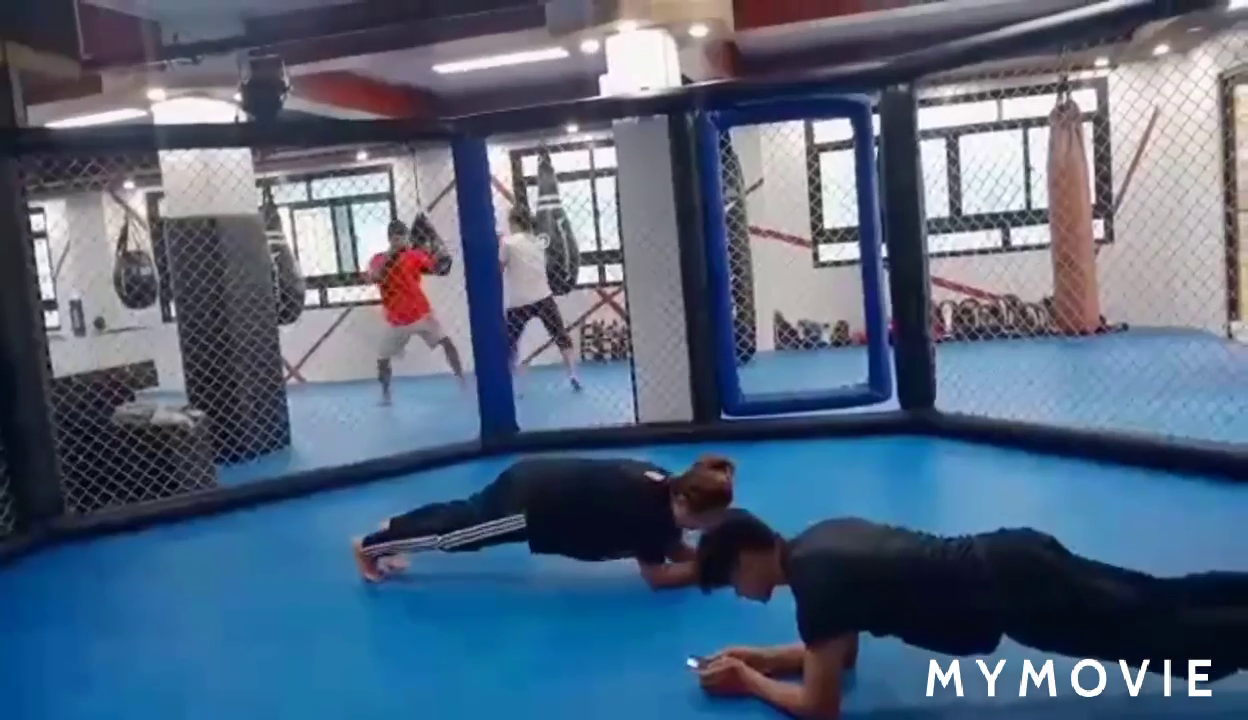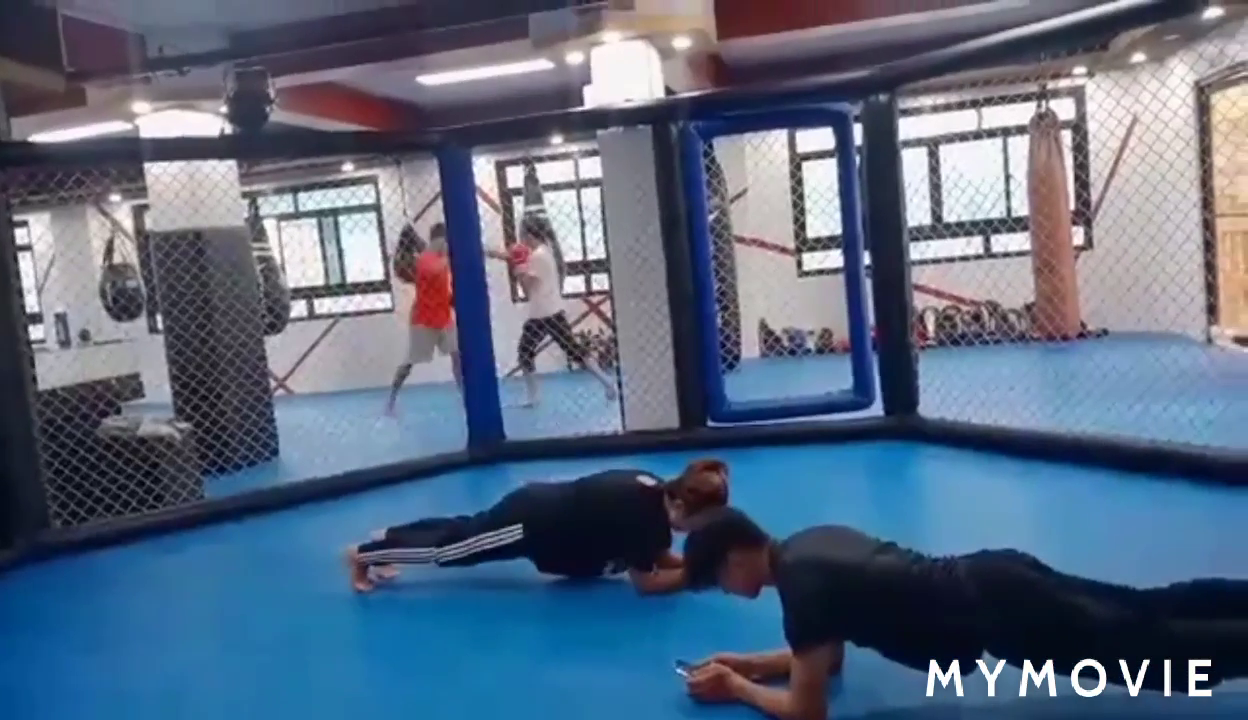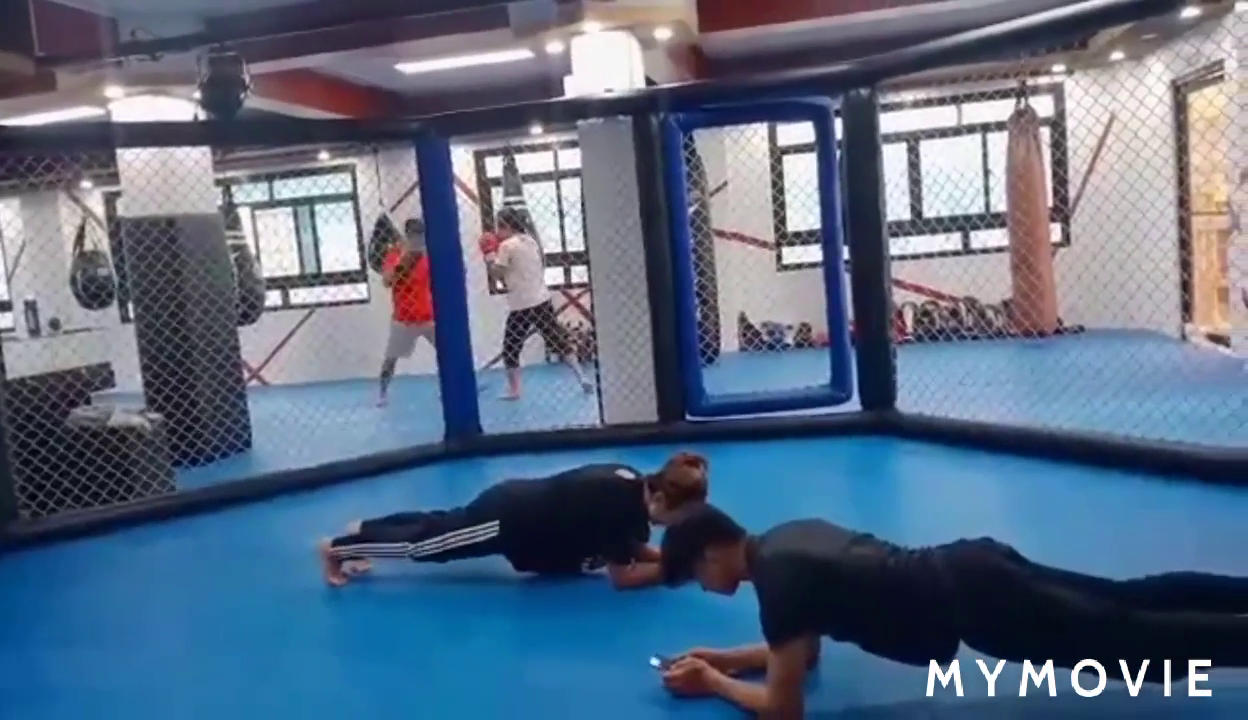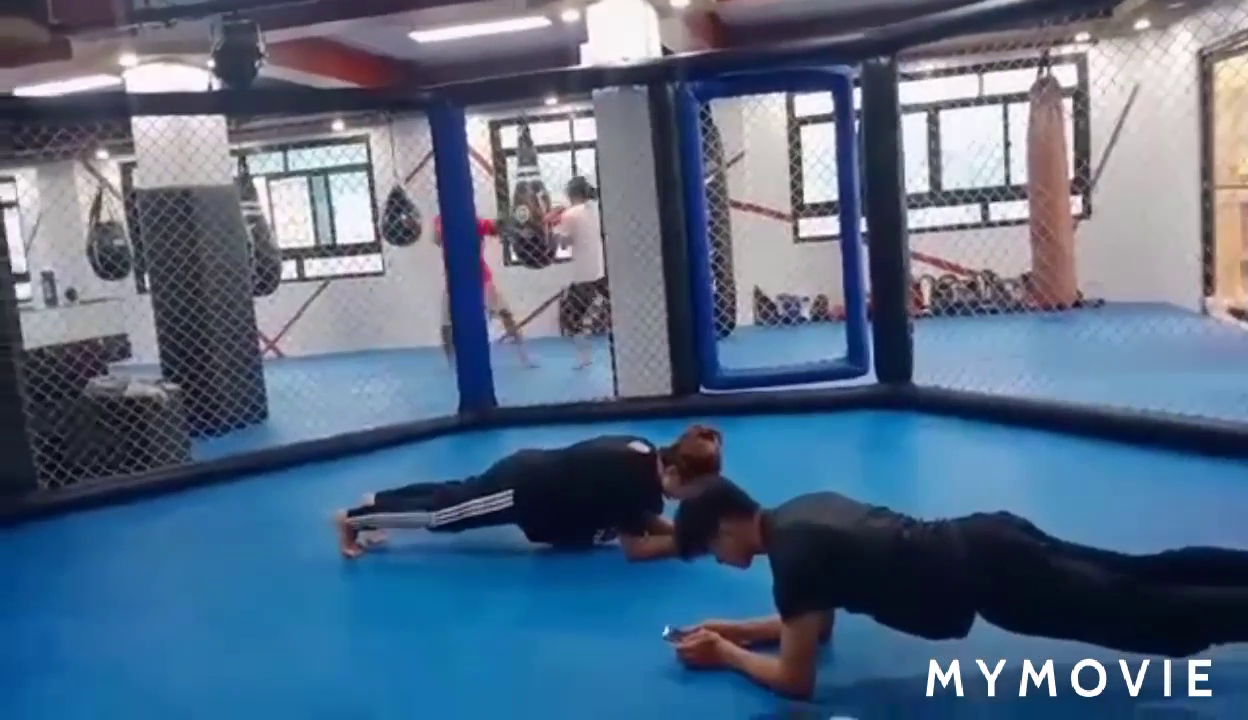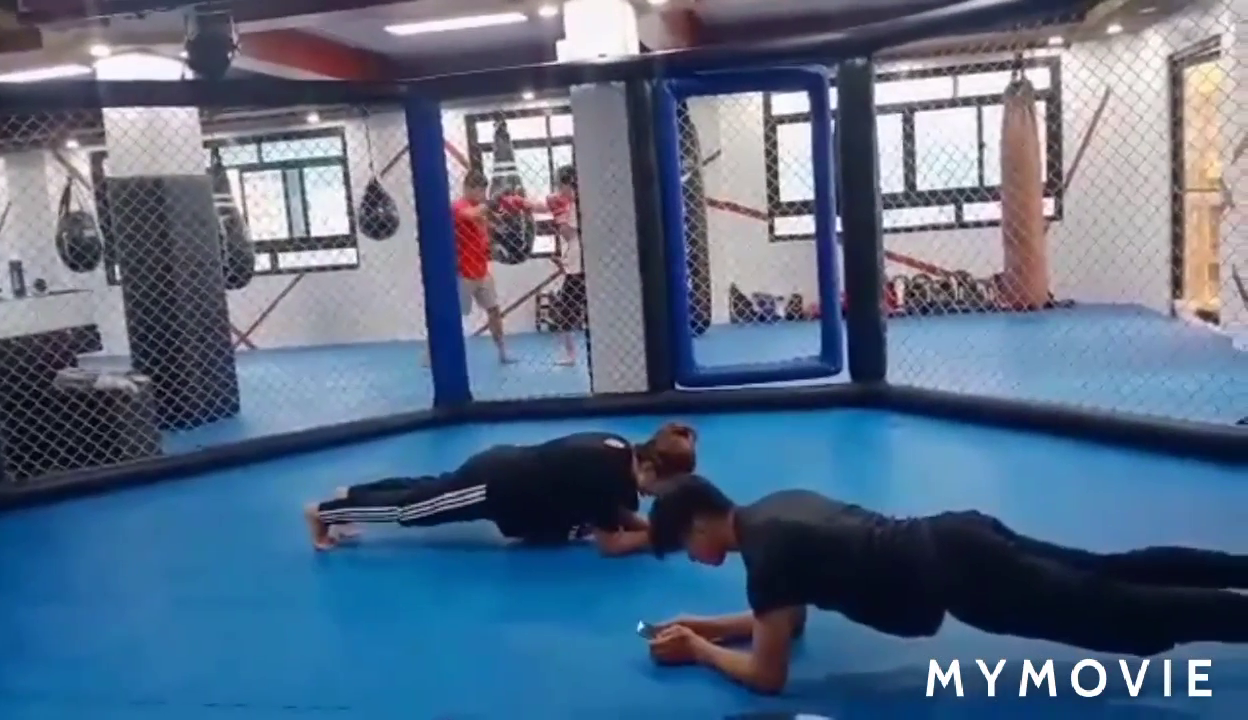
dt=0.5s
person 1, frame 1
left shoulder: (817, 580)
right shoulder: (817, 543)
right elbow: (840, 650)
right wrist: (762, 656)
left hip: (1016, 593)
right hip: (1013, 560)
left knee: (1168, 639)
right knee: (1166, 604)
person 1, frame 2
left shoulder: (802, 586)
right shoulder: (807, 546)
right elbow: (826, 654)
right wrist: (751, 663)
left hip: (1001, 611)
right hip: (999, 578)
left knee: (1155, 649)
right knee: (1155, 611)
person 1, frame 3
left shoulder: (779, 580)
right shoulder: (783, 541)
right elbow: (802, 650)
right wrist: (724, 656)
left hip: (974, 604)
right hip: (973, 567)
left knee: (1133, 643)
right knee: (1132, 604)
person 1, frame 4
left shoulder: (794, 554)
right shoulder: (798, 514)
left elbow: (796, 678)
right elbow: (814, 619)
left wrist: (727, 654)
right wrist: (735, 628)
left hip: (989, 575)
right hip: (989, 540)
left knee: (1150, 617)
right knee: (1142, 578)
person 1, frame 5
left shoulder: (766, 551)
right shoulder: (772, 511)
left elbow: (768, 673)
right elbow: (787, 619)
left wrist: (699, 648)
right wrist: (708, 624)
left hip: (959, 575)
right hip: (957, 539)
left knee: (1123, 617)
right knee: (1112, 577)
person 2, frame 1
left shoulder: (668, 487)
right shoulder: (647, 506)
left elbow: (678, 550)
right elbow: (657, 575)
left hip: (538, 480)
right hip: (532, 502)
left knee: (463, 516)
right knee: (454, 531)
left ankle: (391, 529)
right ankle: (370, 545)
person 2, frame 2
left shoulder: (656, 493)
right shoulder: (643, 511)
left elbow: (660, 557)
right elbow: (646, 581)
left hip: (540, 506)
right hip: (534, 523)
left knee: (464, 531)
right knee: (450, 547)
left ankle: (388, 537)
right ankle: (365, 554)
person 2, frame 3
left shoulder: (634, 484)
right shoulder: (623, 504)
left elbow: (635, 548)
right elbow: (623, 575)
left hip: (517, 502)
right hip: (511, 521)
left knee: (439, 526)
right knee: (427, 541)
left ankle: (362, 530)
right ankle: (338, 548)
person 2, frame 4
left shoulder: (647, 457)
right shoulder: (635, 476)
left elbow: (648, 520)
right elbow: (636, 546)
left wrist: (679, 529)
left hip: (531, 473)
right hip: (524, 490)
left knee: (453, 496)
right knee: (439, 512)
left ankle: (377, 502)
right ankle: (353, 518)
person 2, frame 5
left shoulder: (622, 453)
right shoulder: (609, 472)
left elbow: (621, 515)
right elbow: (610, 542)
left wrist: (653, 525)
left hip: (505, 468)
right hip: (497, 485)
left knee: (426, 492)
right knee: (411, 507)
left ankle: (349, 496)
right ankle: (325, 511)
person 3, frame 1
left shoulder: (507, 242)
right shoulder: (538, 242)
left wrist: (498, 248)
left hip: (519, 302)
right hip: (542, 298)
left knee: (509, 342)
right knee: (560, 335)
right ankle: (573, 375)
person 3, frame 2
left shoulder: (537, 255)
right shoulder: (545, 250)
left elbow: (529, 286)
left wrist: (520, 267)
left hip: (541, 314)
right hip: (555, 311)
left knee: (525, 353)
right knee: (574, 348)
left ankle: (532, 397)
right ankle: (605, 382)
person 3, frame 3
left shoulder: (507, 246)
right shoulder: (530, 241)
left elbow: (497, 274)
left wrist: (489, 253)
left hip: (522, 306)
right hip: (542, 301)
left knee: (510, 348)
right knee: (558, 341)
left ankle: (514, 390)
right ankle: (581, 377)
person 3, frame 4
left shoulder: (570, 215)
right shoulder: (598, 210)
left elbow: (563, 243)
right elbow: (605, 237)
left wrist: (556, 226)
left hip: (585, 276)
right hip: (607, 272)
left knee: (574, 317)
left ankle: (584, 356)
person 3, frame 5
left shoulder: (574, 205)
right shoulder: (570, 204)
left elbow: (568, 235)
left wrist: (558, 216)
left hip: (577, 268)
right hip: (576, 266)
left knee: (565, 310)
left ankle: (570, 354)
person 4, frame 1
left shoulder: (415, 256)
right shoulder: (379, 259)
left elbow: (435, 267)
right elbow: (373, 277)
right wrist: (390, 254)
left hip: (421, 314)
right hip: (396, 320)
left knee: (447, 342)
right knee: (383, 359)
left ankle: (463, 383)
right ankle: (386, 394)
person 4, frame 2
left shoulder: (443, 261)
right shoulder: (425, 259)
right elbow: (438, 269)
left hip: (444, 320)
right hip: (424, 321)
left knee: (458, 355)
right knee: (409, 362)
right ankle: (392, 400)
person 4, frame 3
left shoulder: (427, 256)
right shoulder: (394, 256)
right elbow: (387, 281)
right wrist: (403, 259)
left hip: (430, 316)
right hip: (405, 319)
right knee: (391, 358)
right ankle: (383, 393)
person 4, frame 4
left shoulder: (479, 224)
right shoulder: (441, 223)
left elbow: (501, 230)
right elbow: (438, 239)
left hip: (482, 280)
left knee: (505, 313)
right knee: (446, 326)
left ankle: (524, 357)
right ankle: (451, 363)
person 4, frame 5
left shoulder: (480, 209)
right shoulder: (458, 207)
right elbow: (473, 216)
left wrist: (489, 246)
right wrist: (487, 204)
left hip: (480, 271)
right hip: (462, 273)
left knee: (494, 310)
left ankle: (502, 352)
